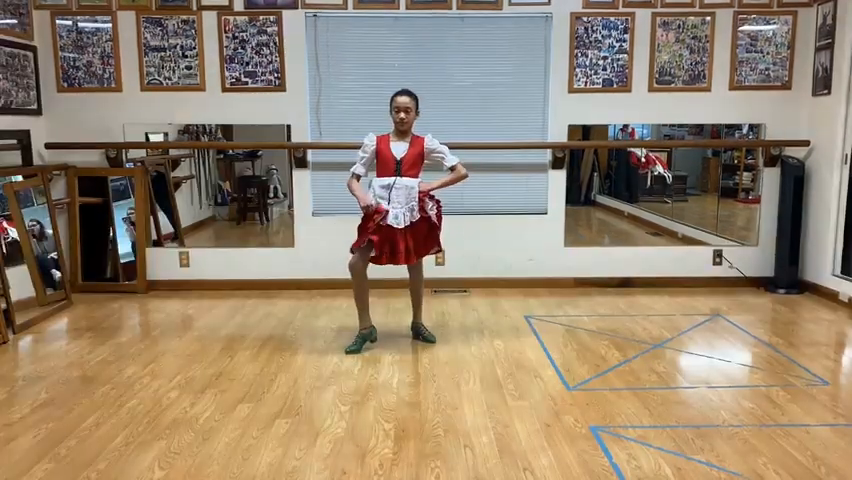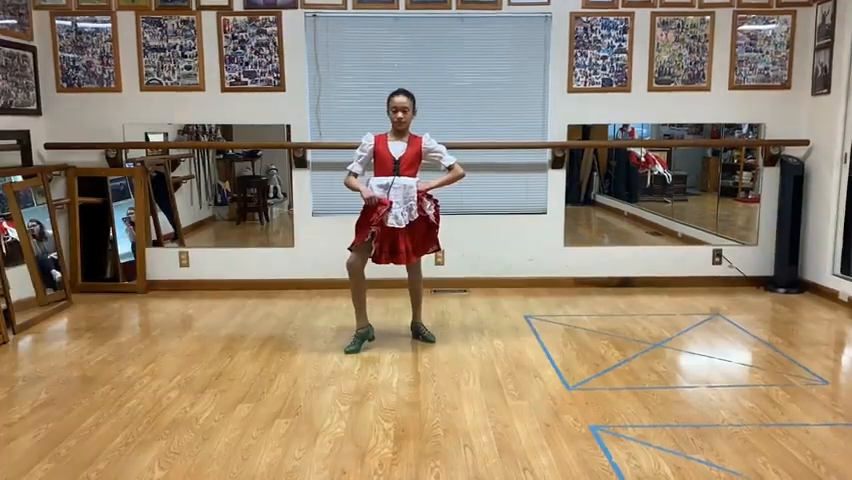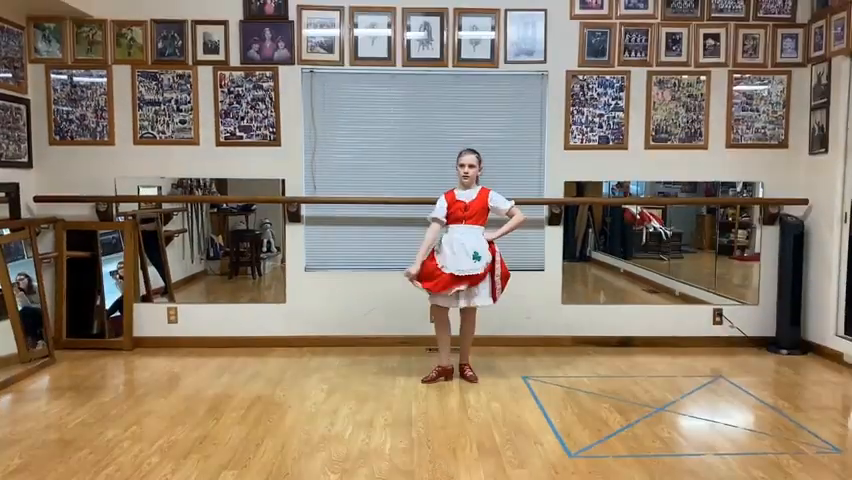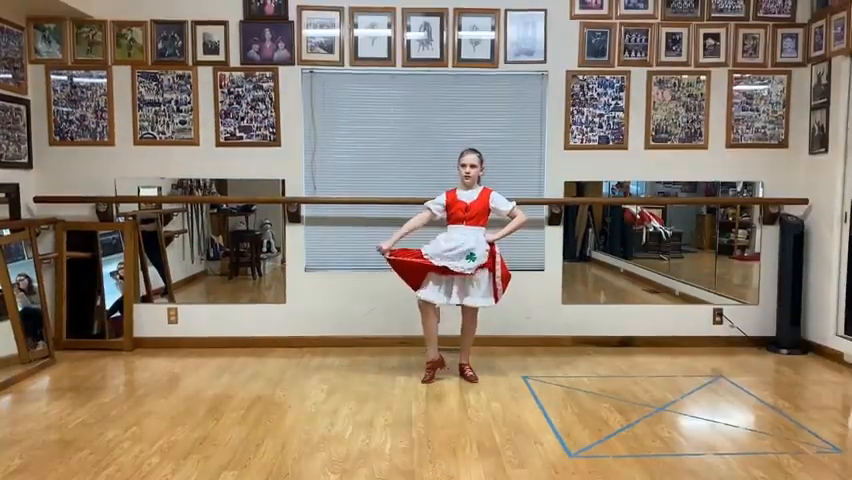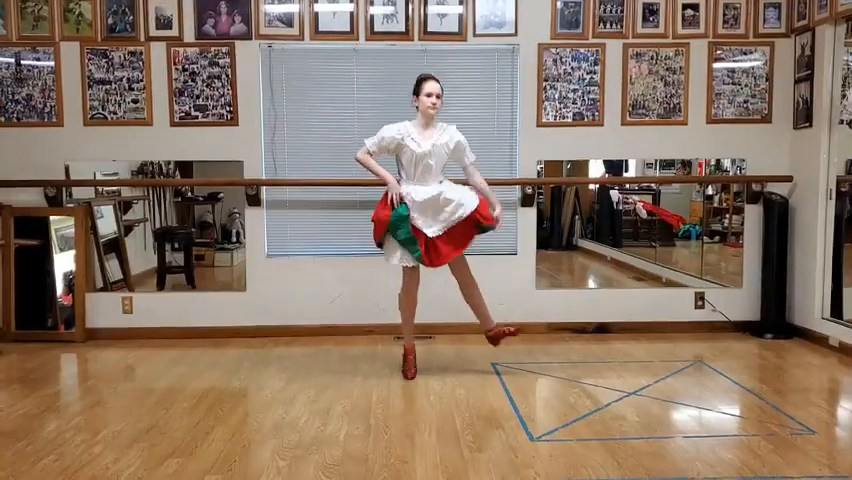
dt=0.4s
person 1, frame 1
left shoulder: (426, 144)
right shoulder: (375, 142)
left elbow: (461, 172)
right elbow: (353, 178)
left wrist: (431, 186)
right wrist: (361, 196)
left hip: (411, 210)
right hip: (379, 210)
left knee: (415, 266)
right knee: (356, 265)
left ankle: (417, 323)
right ankle: (365, 327)
person 1, frame 2
left shoulder: (423, 143)
right shoulder: (372, 142)
left elbow: (458, 172)
right elbow: (349, 177)
left wrist: (429, 186)
right wrist: (363, 189)
left hip: (410, 209)
right hip: (379, 209)
left knee: (413, 266)
right knee: (354, 263)
left ankle: (417, 323)
right ankle: (363, 327)
person 1, frame 3
left shoulder: (488, 196)
right shoulder: (446, 198)
left elbow: (519, 216)
right elbow: (433, 230)
left wrist: (495, 235)
right wrist: (417, 263)
left hip: (476, 254)
right hip: (447, 254)
left knee: (469, 309)
right knee: (439, 307)
person 1, frame 4
left shoulder: (489, 196)
right shoulder: (447, 197)
left elbow: (520, 217)
right elbow: (421, 219)
left wrist: (496, 236)
right wrist: (390, 242)
left hip: (475, 254)
right hip: (445, 252)
left knee: (470, 309)
right knee: (426, 301)
person 1, frame 5
left shoulder: (451, 135)
right shoulder: (399, 132)
left elbow: (471, 172)
right elbow: (361, 155)
left wrist: (494, 203)
right wrist: (390, 180)
left hip: (443, 205)
right hip: (409, 207)
left knee: (461, 269)
right knee: (410, 281)
left ankle: (490, 327)
right ankle: (409, 348)
